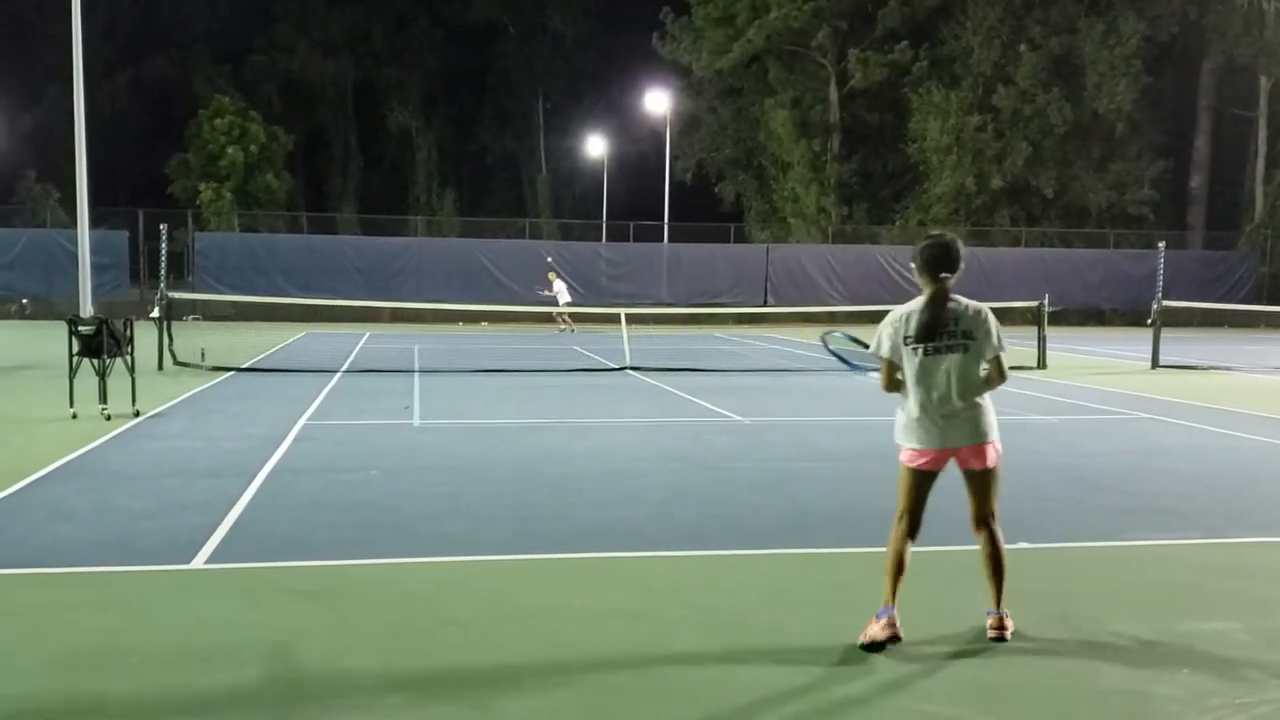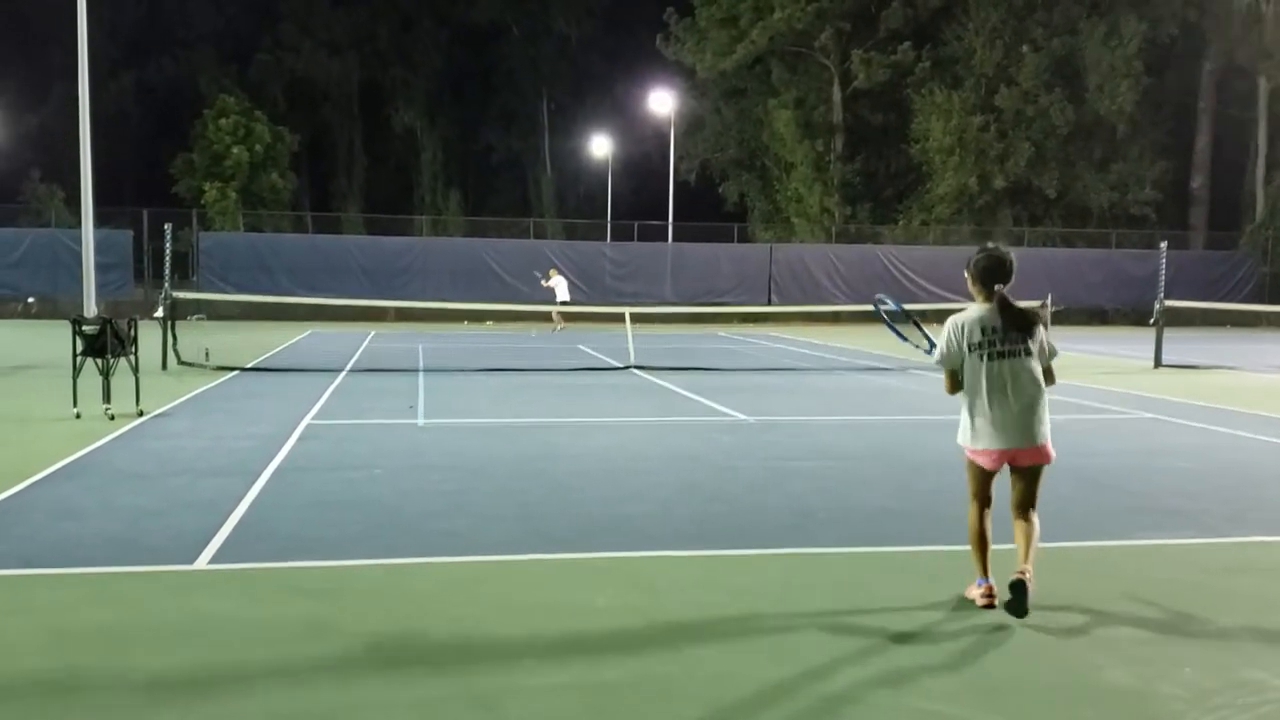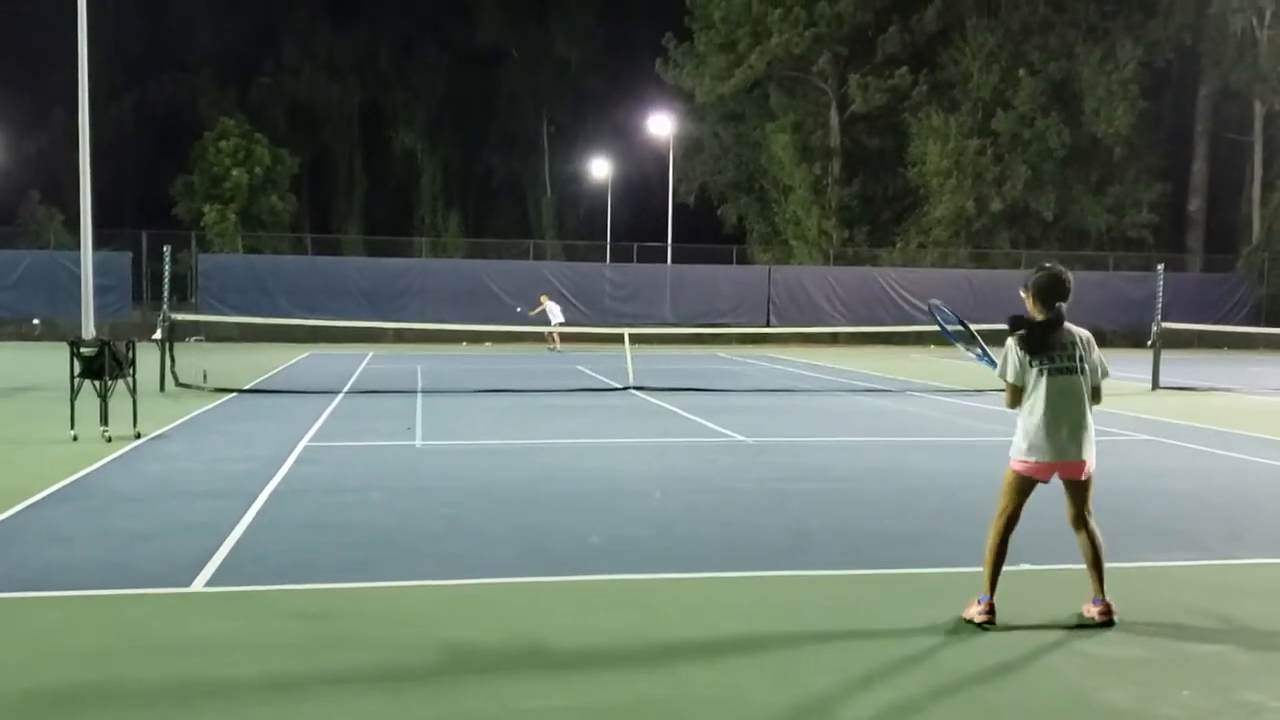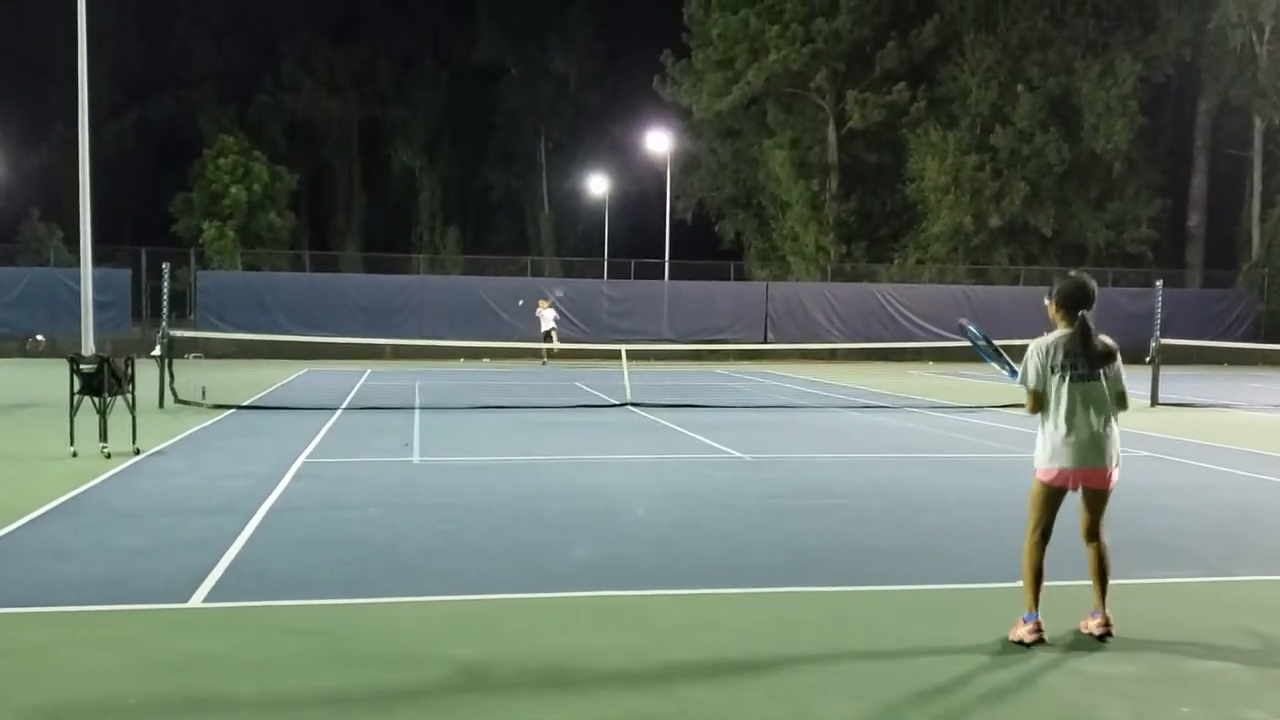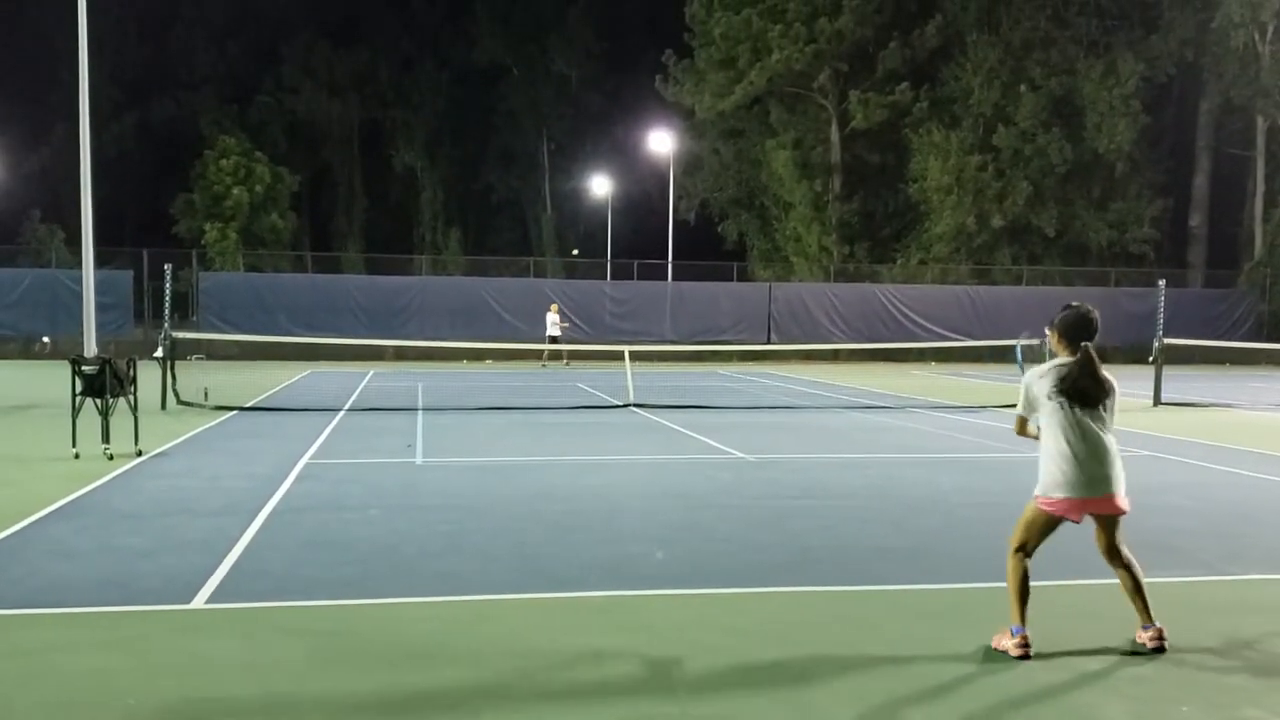
dt=0.4s
person 1, frame 1
left shoulder: (900, 318)
right shoulder: (978, 314)
left elbow: (888, 383)
right elbow: (999, 375)
left hip: (923, 435)
right hip: (975, 431)
left knee: (905, 525)
right knee: (986, 522)
left ankle: (888, 617)
right ankle: (997, 615)
person 1, frame 2
left shoulder: (958, 325)
right shoulder: (1031, 321)
left elbow: (952, 387)
right elbow: (1049, 378)
left hip: (984, 433)
right hip: (1030, 432)
left knee: (980, 503)
right knee: (1025, 510)
left ankle: (984, 584)
right ankle: (1022, 572)
person 1, frame 3
left shoulder: (1018, 341)
right shoulder: (1084, 339)
left elbow: (1013, 401)
right elbow: (1095, 396)
left hip: (1034, 447)
right hip: (1077, 445)
left knee: (1004, 522)
right knee: (1082, 521)
left ankle: (985, 602)
right ankle: (1100, 602)
person 1, frame 4
left shoulder: (1043, 347)
right shoulder: (1106, 348)
left elbow: (1034, 406)
right elbow: (1121, 404)
left hip: (1059, 454)
right hip: (1102, 454)
left knee: (1037, 536)
right knee: (1093, 533)
left ankle: (1031, 620)
right ankle: (1099, 616)
person 1, frame 5
left shoulder: (1038, 376)
right shoulder: (1106, 381)
left elbow: (1021, 428)
right elbow: (1102, 431)
left hip: (1061, 486)
right hip: (1106, 482)
left knee: (1019, 550)
right knee: (1114, 551)
left ankle: (1017, 635)
right ankle: (1151, 628)
